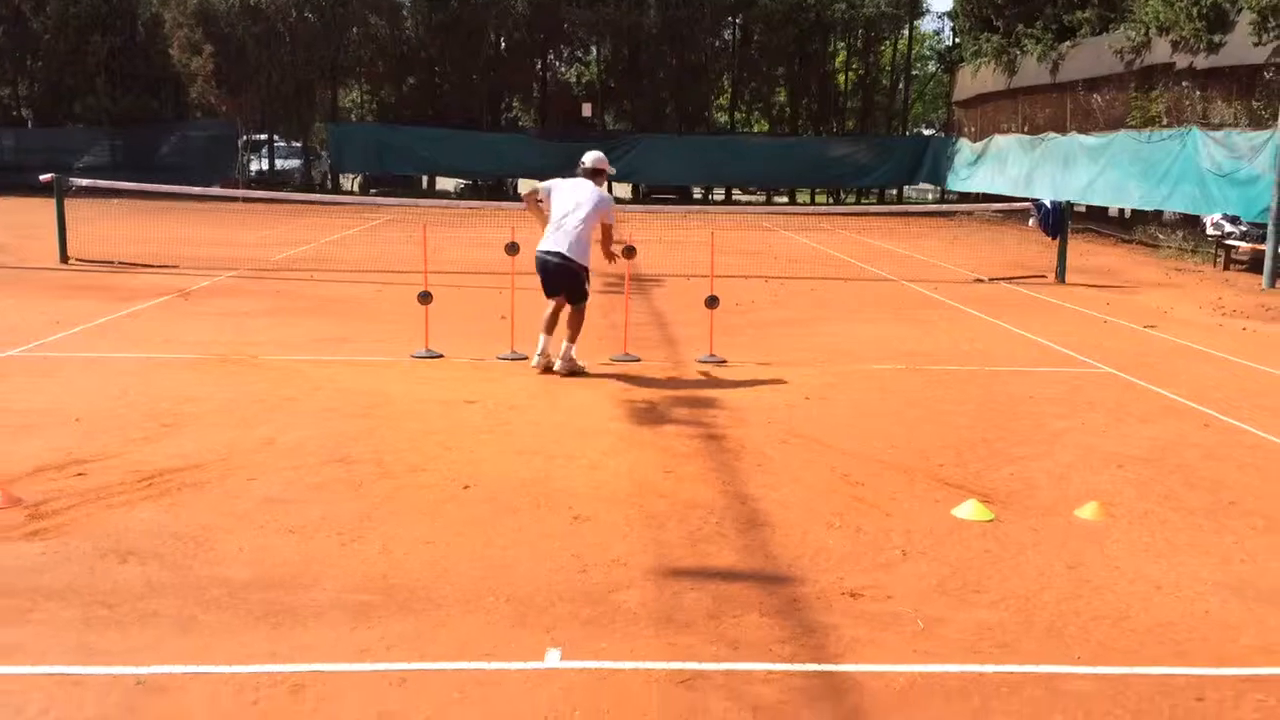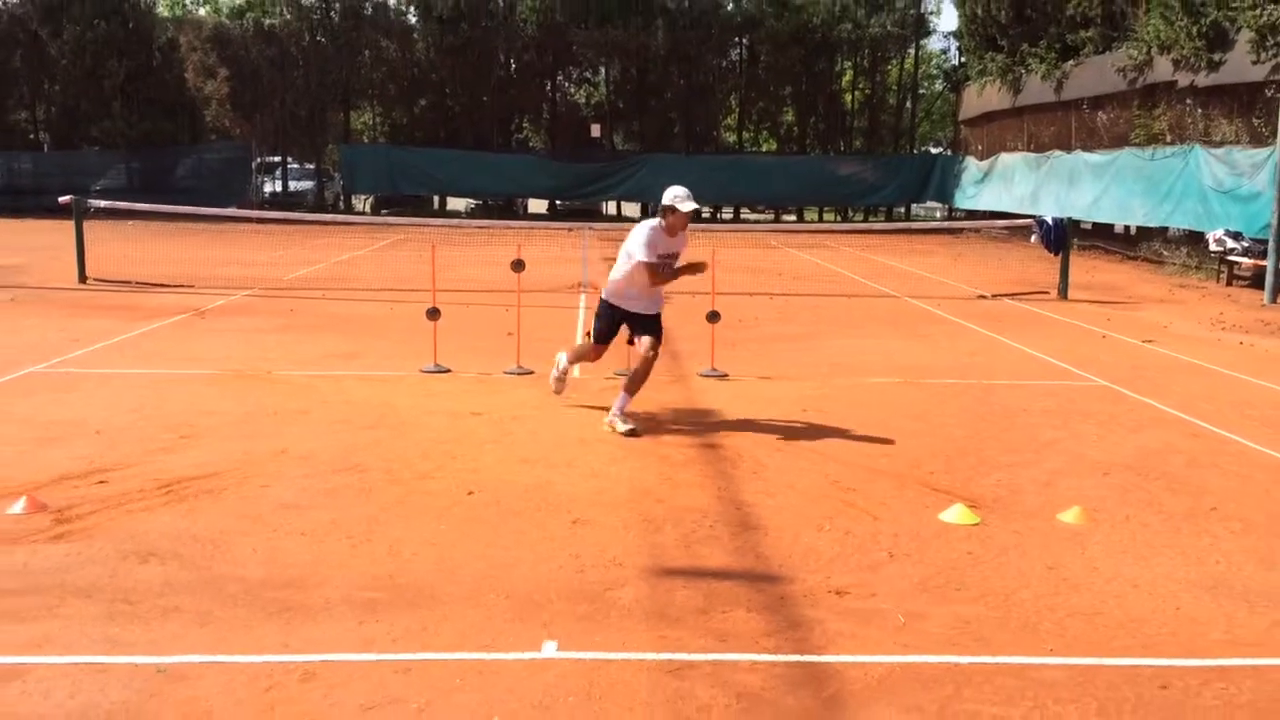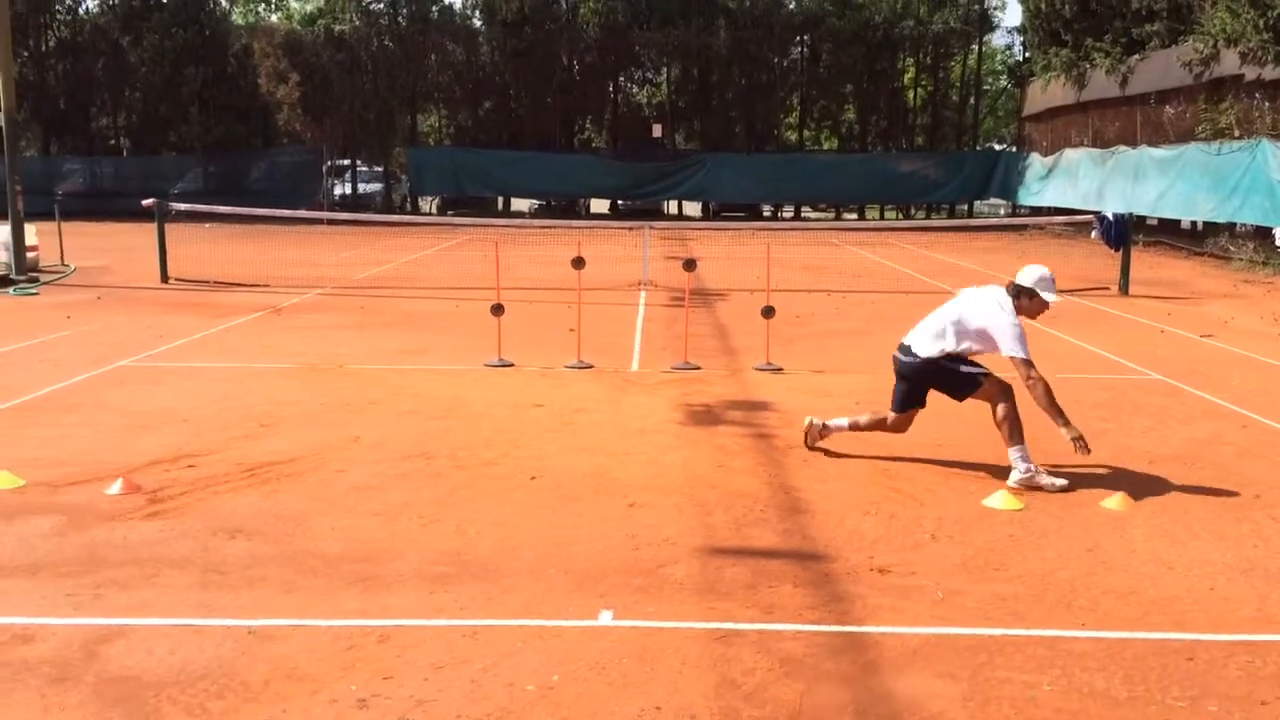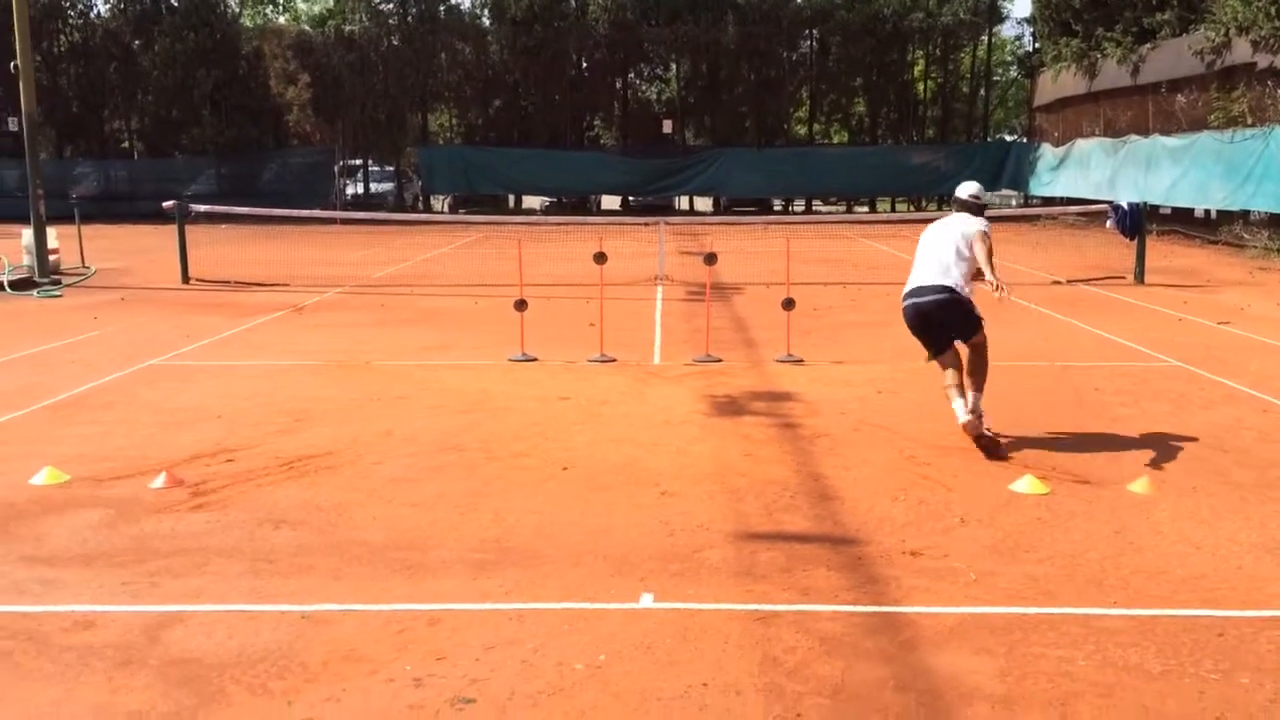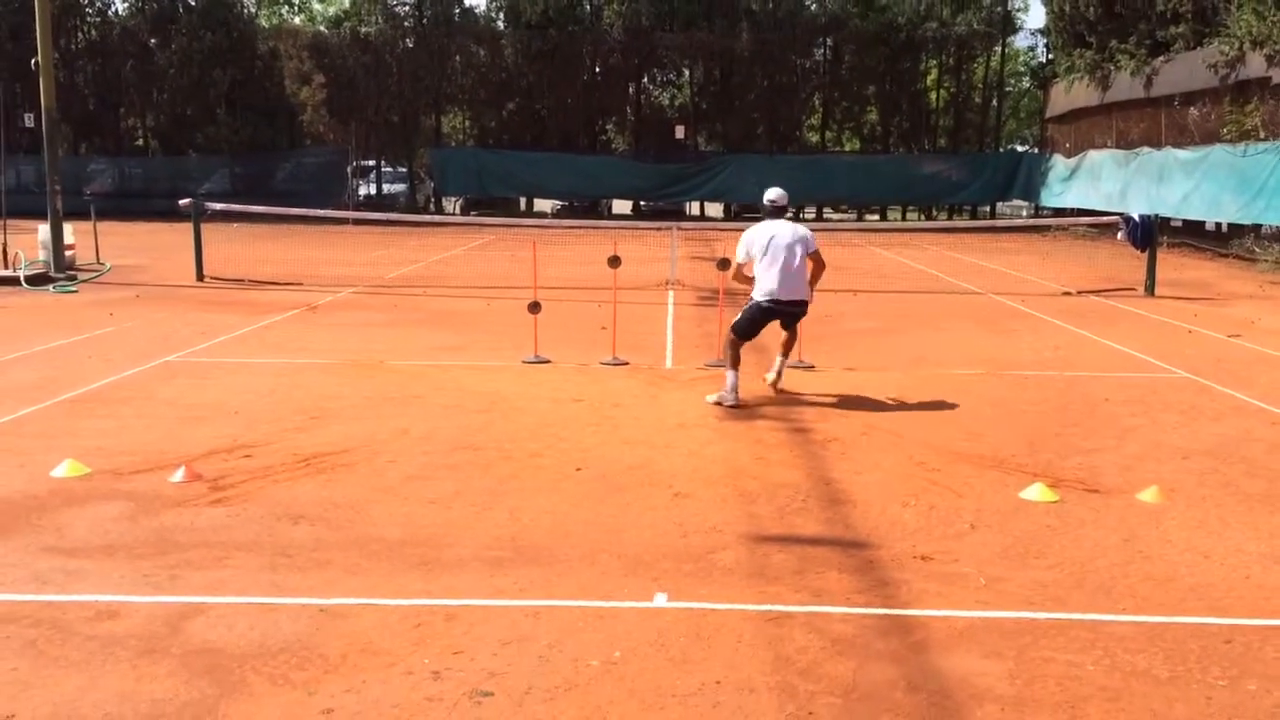
dt=0.7s
person 1, frame 1
left shoulder: (559, 184)
right shoulder: (605, 198)
left elbow: (527, 196)
right elbow: (606, 236)
left wrist: (546, 218)
right wrist: (607, 251)
left hip: (546, 253)
right hip: (574, 260)
left knee: (556, 302)
right knee: (578, 307)
left ankle: (541, 355)
right ankle: (565, 359)
person 1, frame 2
left shoulder: (681, 236)
right shoulder: (646, 232)
right elbow: (653, 278)
right wrist: (688, 269)
left hip: (649, 305)
right hip: (616, 299)
left knee: (648, 356)
right knee: (595, 352)
left ankle: (617, 414)
right ankle: (564, 362)
person 1, frame 3
left shoulder: (990, 294)
right shoulder: (1006, 321)
left elbow: (958, 319)
right elbow: (1032, 379)
right wrist: (1065, 426)
left hip: (909, 351)
right hip: (927, 358)
left knee: (895, 422)
right knee: (1002, 392)
left ankle: (822, 427)
right ankle: (1022, 469)
person 1, frame 4
left shoulder: (932, 228)
right shoulder: (977, 224)
right elbow: (982, 240)
right wrist: (990, 273)
left hip: (912, 299)
right hip: (949, 299)
left knee: (949, 364)
right knee: (978, 345)
left ankle: (966, 417)
right ankle: (973, 413)
person 1, frame 5
left shoulder: (751, 234)
right shoulder: (802, 231)
left elbow: (736, 275)
right elbow: (819, 264)
right wrist: (810, 286)
left hip: (764, 299)
right hip: (797, 301)
left knee: (732, 341)
right knee: (790, 327)
left ankle: (730, 392)
right ankle: (776, 373)
